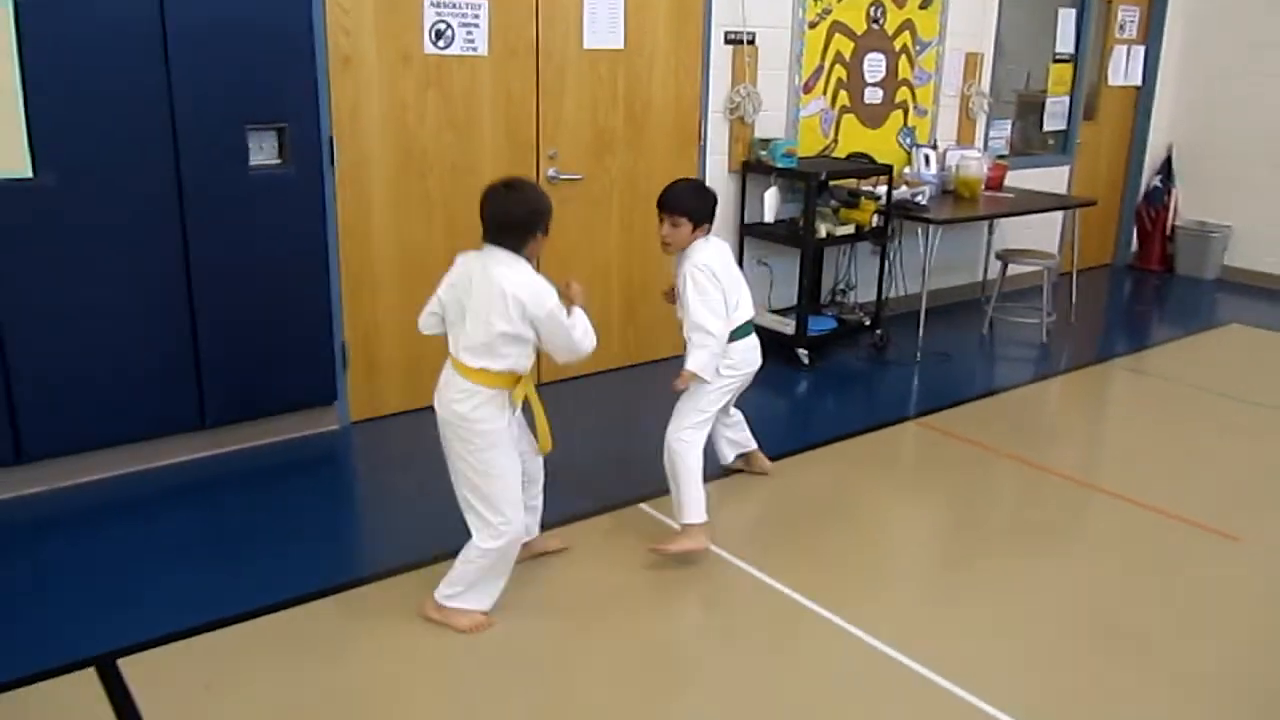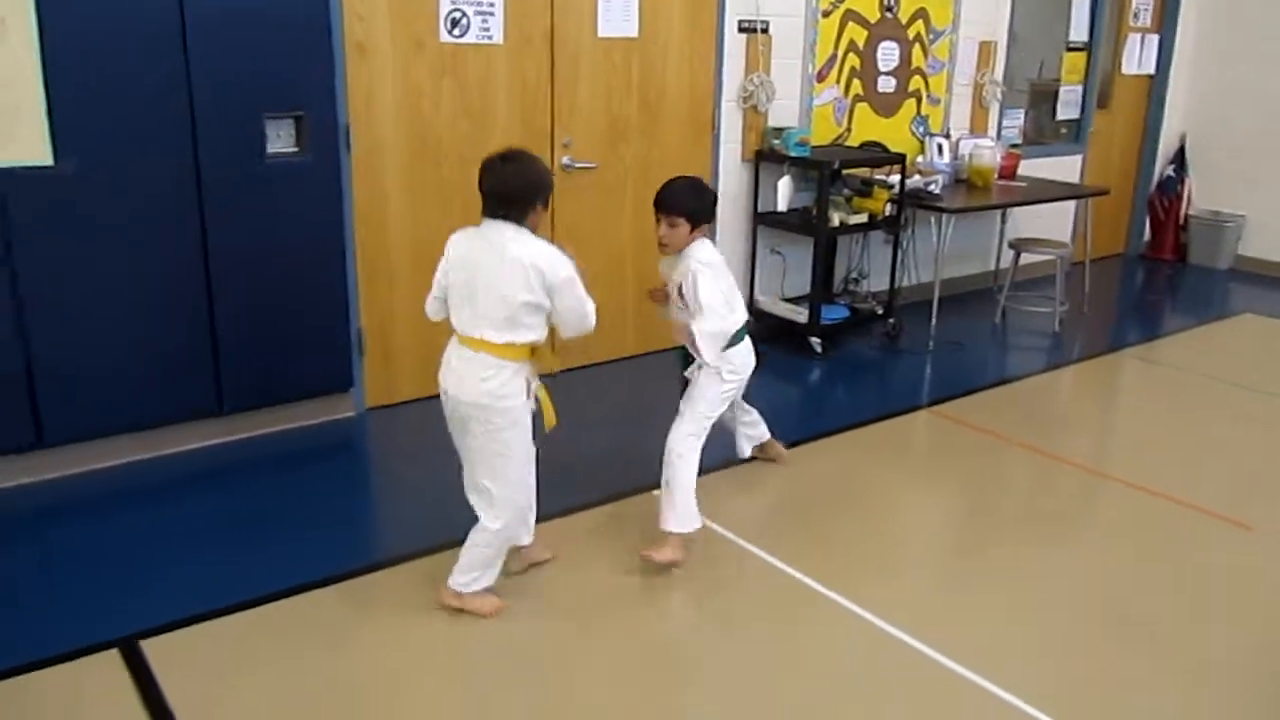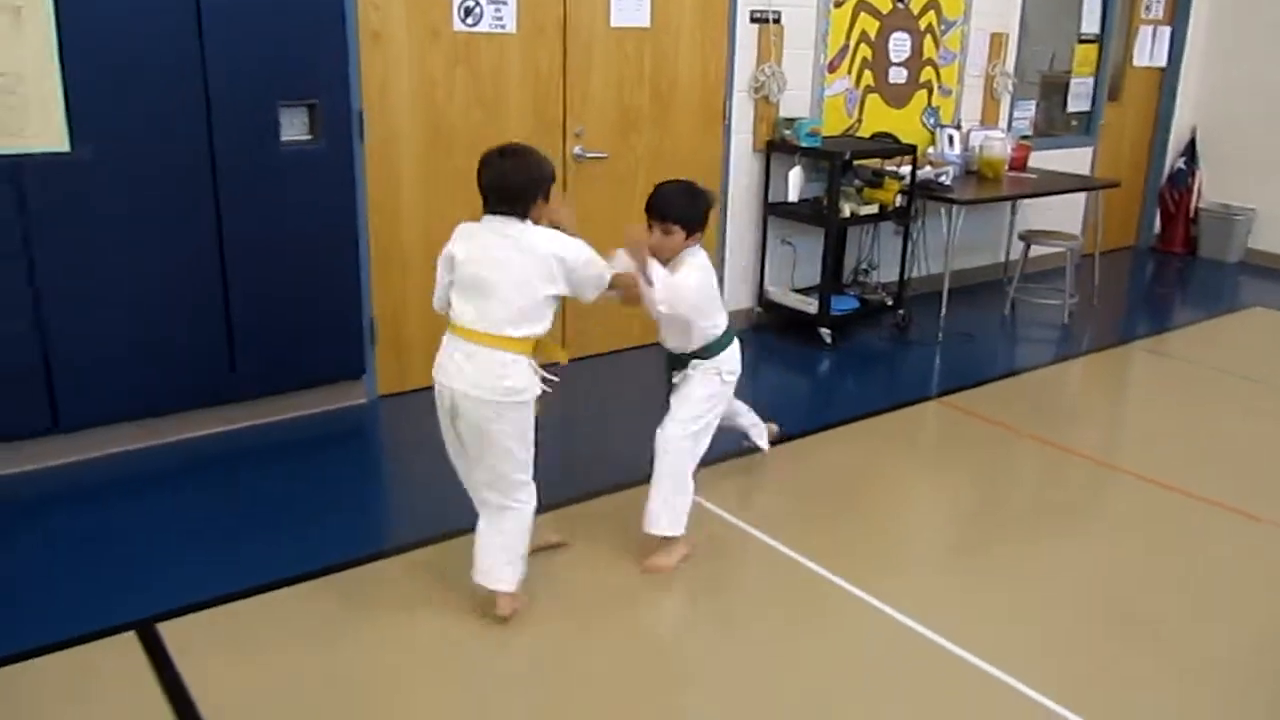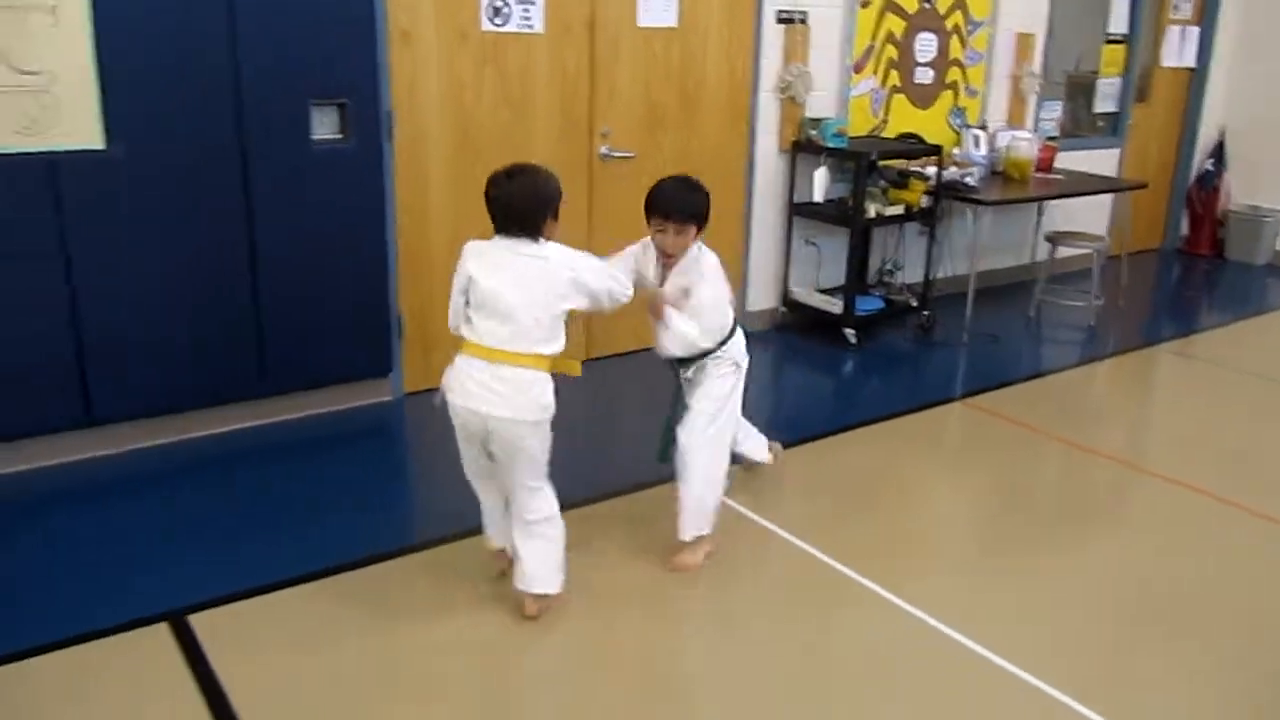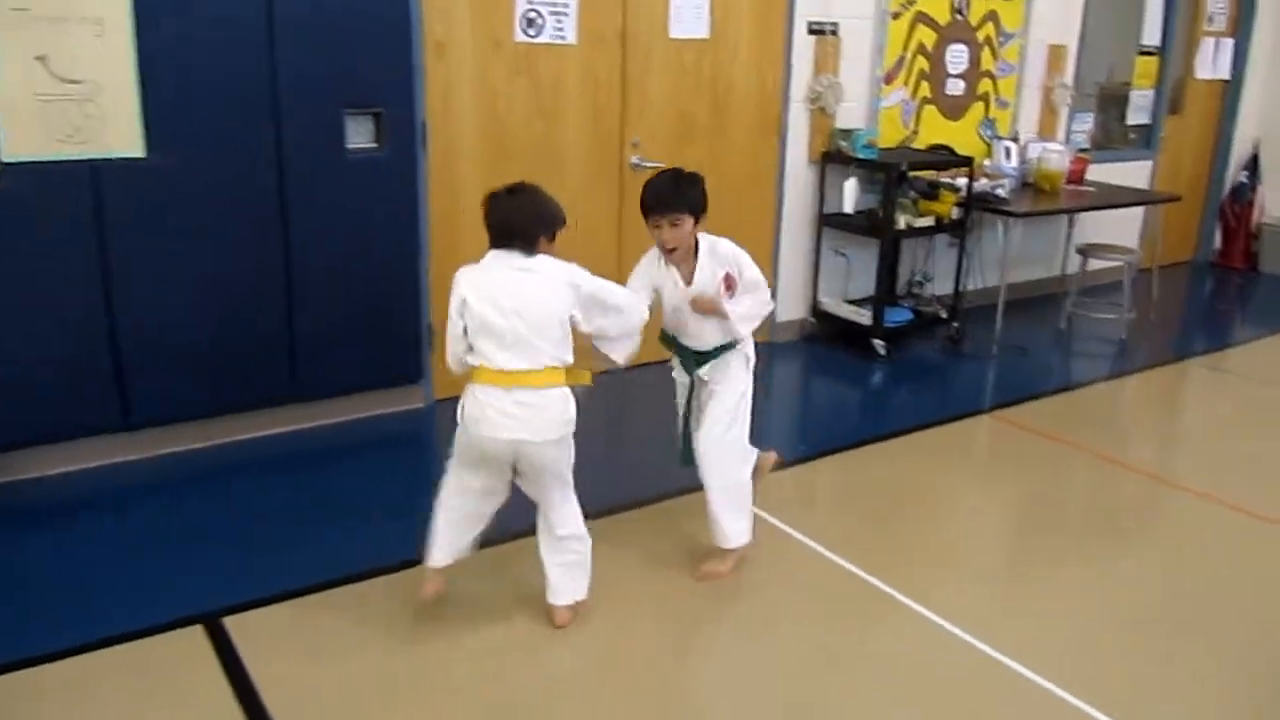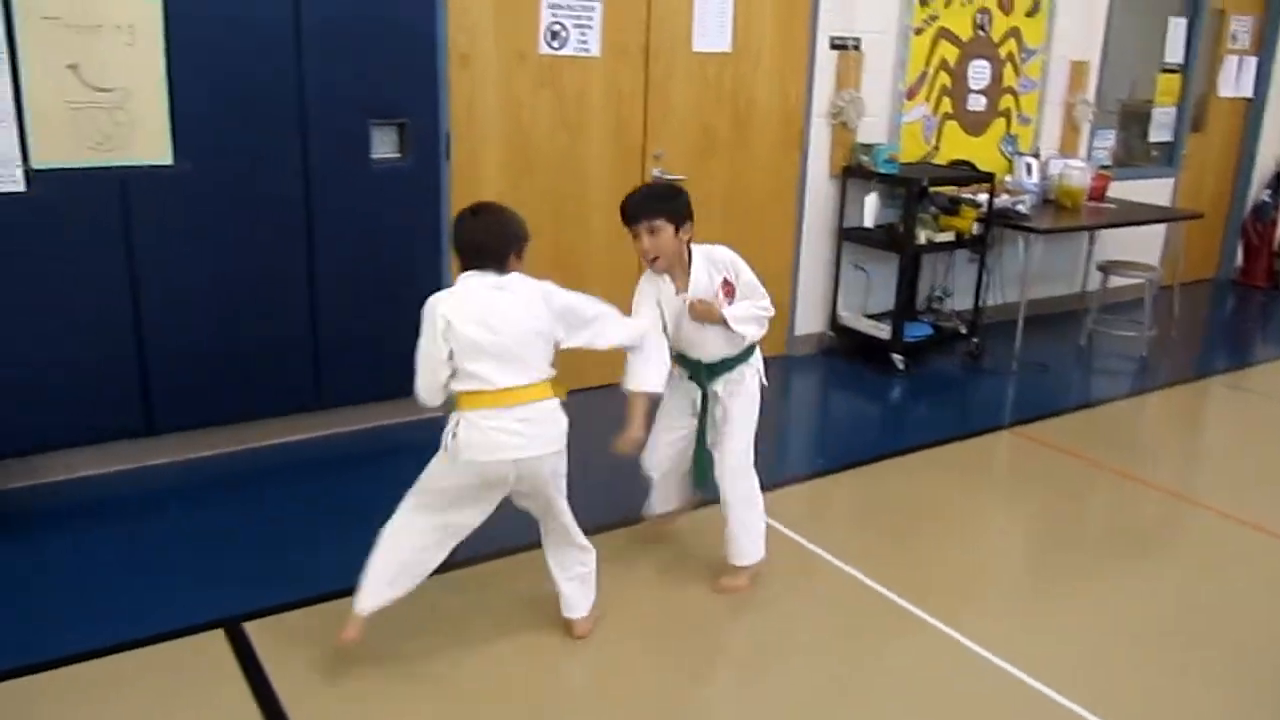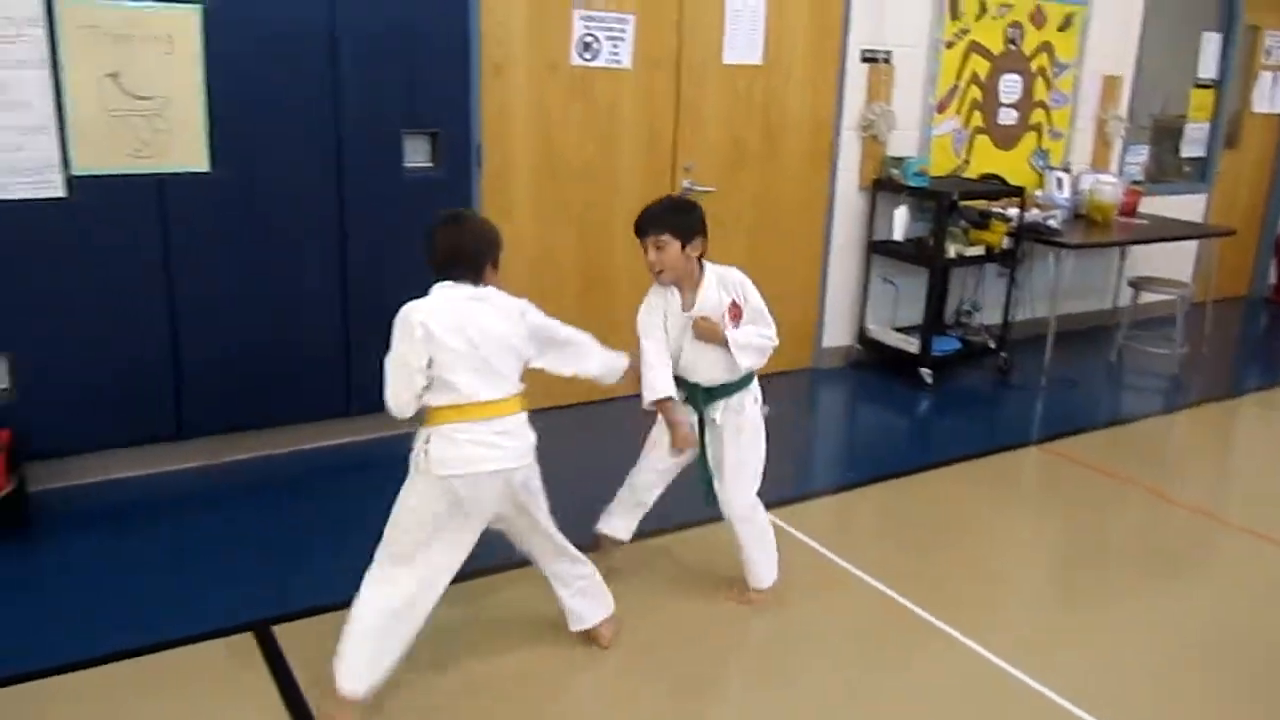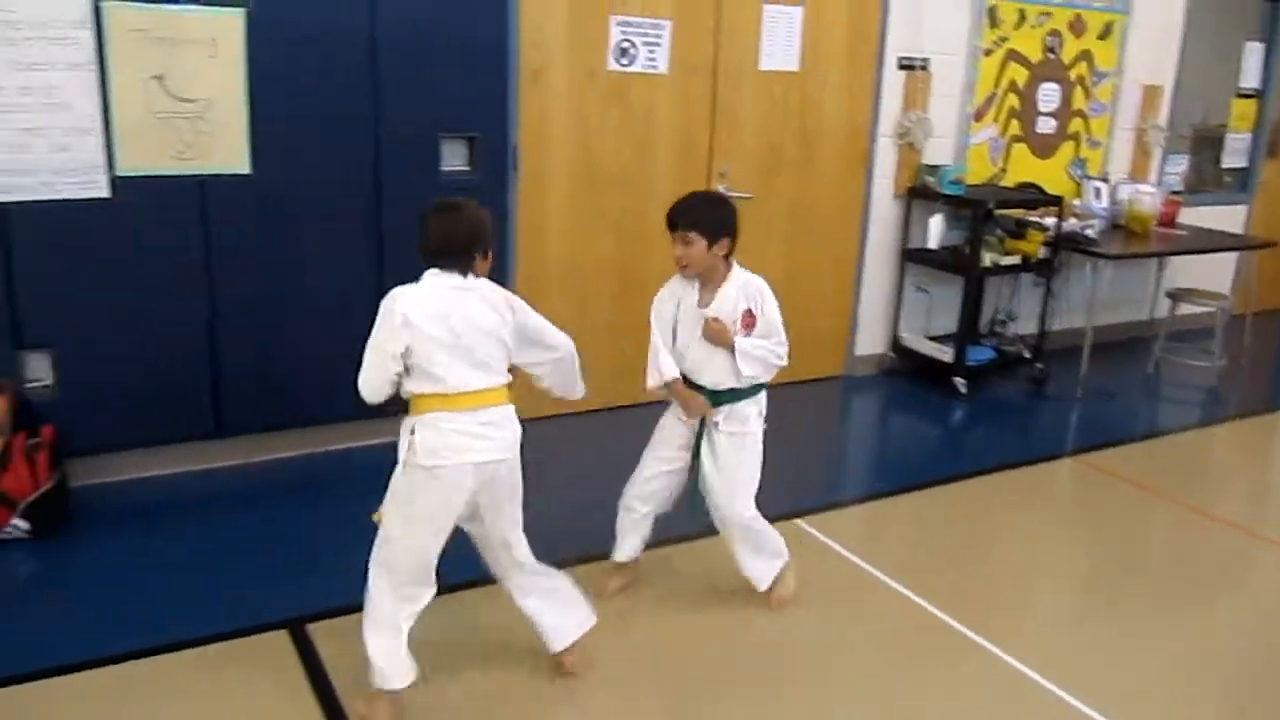
dt=0.1s
person 1, frame 1
left shoulder: (465, 265)
right shoulder: (533, 289)
left elbow: (429, 322)
right elbow: (574, 347)
right wrist: (575, 308)
left hip: (460, 392)
right hip: (483, 408)
left knee: (527, 465)
right knee: (501, 521)
left ankle: (525, 541)
right ankle: (448, 601)
person 1, frame 2
left shoulder: (460, 244)
right shoulder: (544, 259)
left elbow: (438, 307)
right elbow: (577, 323)
right wrist: (575, 289)
left hip: (459, 371)
right hip: (498, 384)
left knee: (515, 470)
right knee: (505, 494)
left ankle: (516, 547)
right ankle: (463, 587)
person 1, frame 3
left shoulder: (462, 238)
right shoulder: (557, 249)
left elbow: (442, 302)
right elbow: (596, 281)
left hip: (453, 367)
right hip: (502, 379)
left knee: (480, 470)
right knee: (509, 487)
left ankle: (516, 540)
right ankle: (502, 588)
person 1, frame 4
left shoulder: (474, 256)
right shoulder: (569, 265)
left elbow: (457, 323)
right elbow: (618, 290)
left hip: (468, 385)
right hip: (525, 395)
left knee: (487, 473)
right knee: (532, 491)
left ankle: (503, 546)
right ankle: (537, 587)
person 1, frame 5
left shoulder: (468, 281)
right shoulder: (564, 278)
left elbow: (457, 360)
right elbow: (630, 312)
left hip: (486, 412)
right hip: (546, 414)
left knee: (467, 484)
right knee: (557, 502)
left ankle: (437, 569)
right ankle: (565, 598)
person 1, frame 6
left shoulder: (443, 306)
right shoulder: (540, 294)
left elbow: (429, 391)
right elbow: (602, 320)
right wrist: (642, 330)
left hip: (478, 439)
right hip: (542, 431)
left knee: (421, 517)
right knee: (556, 521)
left ankle: (364, 611)
right ankle: (578, 610)
person 1, frame 7
left shoulder: (418, 316)
right shoulder: (514, 310)
left elbow: (401, 402)
right elbow: (573, 347)
right wrist: (616, 364)
left hip: (451, 458)
right hip: (512, 447)
left knee: (398, 568)
right knee: (545, 542)
right ankle: (596, 618)
person 1, frame 8
left shoulder: (402, 303)
right shoulder: (502, 302)
left elbow: (372, 388)
right elbow: (559, 352)
right wrist: (570, 387)
left hip: (437, 447)
right hip: (497, 440)
left knee: (397, 569)
right knee: (510, 554)
right ankle: (566, 637)
person 2, frame 1
left shoulder: (696, 266)
right shoulder: (716, 248)
left elbow: (710, 326)
left wrist: (692, 370)
right wrist: (683, 299)
left hip: (726, 356)
right hip: (743, 348)
left knee: (682, 436)
right knee: (717, 409)
left ankle: (694, 528)
right ankle: (750, 455)
person 2, frame 2
left shoulder: (700, 264)
right shoulder: (696, 252)
left elbow: (715, 321)
left wrist: (691, 331)
right wrist: (671, 297)
left hip: (724, 361)
right hip: (718, 356)
left knee: (682, 439)
right knee: (727, 407)
left ankle: (676, 536)
right ankle: (766, 443)
person 2, frame 3
left shoulder: (694, 270)
right shoulder: (661, 255)
left elbow: (671, 302)
right elbow: (621, 268)
left wrist: (644, 262)
left hip: (711, 364)
right hip: (694, 359)
left knee: (675, 439)
right knee: (716, 407)
left ankle: (671, 537)
right ankle: (761, 432)
person 2, frame 4
left shoulder: (706, 268)
right shoulder: (647, 252)
left elbow: (701, 335)
left wrist: (663, 312)
left hip: (720, 361)
right hip: (684, 362)
left knee: (698, 443)
right knee: (717, 424)
left ankle: (697, 536)
right ankle: (763, 450)
person 2, frame 5
left shoulder: (726, 254)
right shoulder: (652, 266)
left elbow: (761, 300)
left wrist: (722, 309)
left hip: (728, 360)
right hip: (687, 362)
left knee: (718, 449)
right knee: (704, 438)
left ankle: (731, 543)
right ankle: (755, 460)
person 2, frame 6
left shoulder: (724, 261)
right shoulder: (649, 288)
left elbow: (762, 308)
right elbow: (647, 351)
left wrist: (722, 314)
right wrist: (636, 420)
left hip: (736, 378)
right hip: (689, 378)
left knee: (733, 471)
right knee: (661, 456)
left ankle: (745, 560)
right ankle: (676, 499)
person 2, frame 7
left shoulder: (733, 283)
right shoulder: (656, 303)
left elbow: (766, 339)
right elbow: (655, 364)
left wrist: (722, 336)
right wrist: (672, 421)
left hip: (736, 404)
right hip: (685, 402)
left knee: (737, 497)
right knee: (646, 476)
left ankle: (762, 575)
right ankle: (609, 538)
person 2, frame 8
left shoulder: (754, 293)
right shoulder: (676, 292)
left elbow: (776, 355)
right elbow: (660, 349)
left wrist: (730, 340)
right wrist: (680, 393)
left hip: (738, 413)
right hip: (688, 405)
left knee: (732, 506)
right knee: (646, 487)
left ankle: (778, 569)
right ankle: (625, 562)
